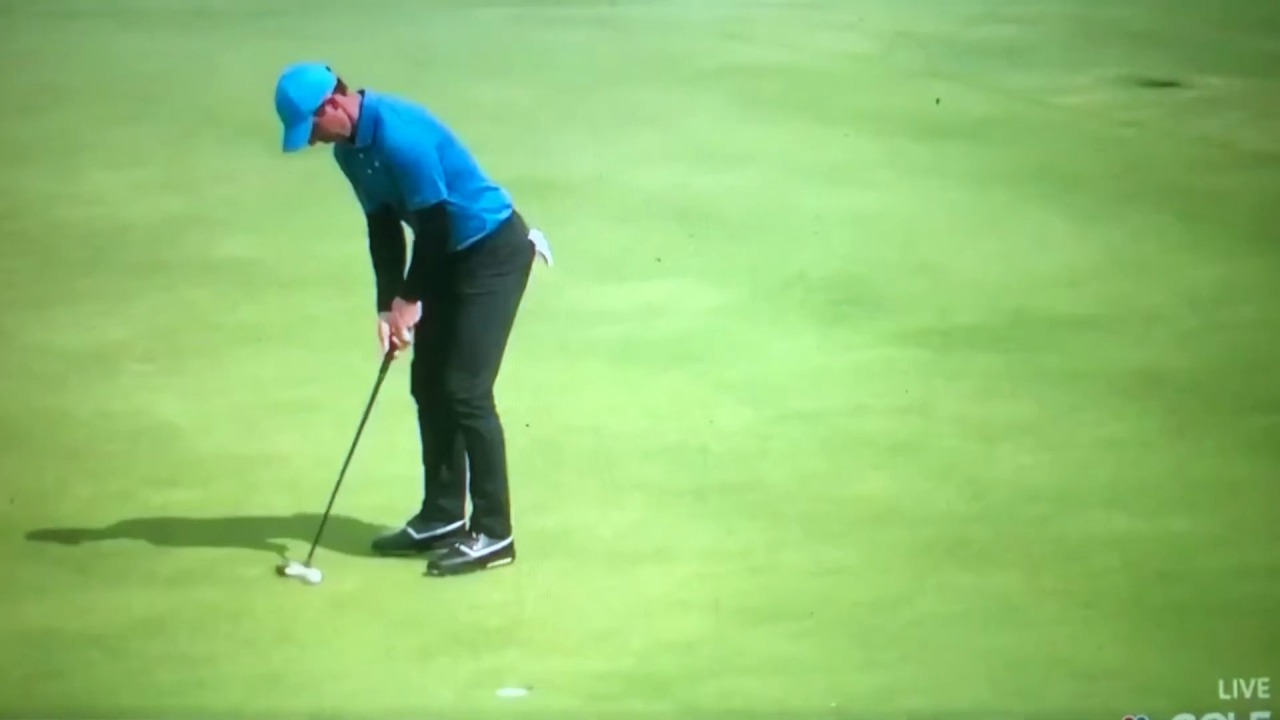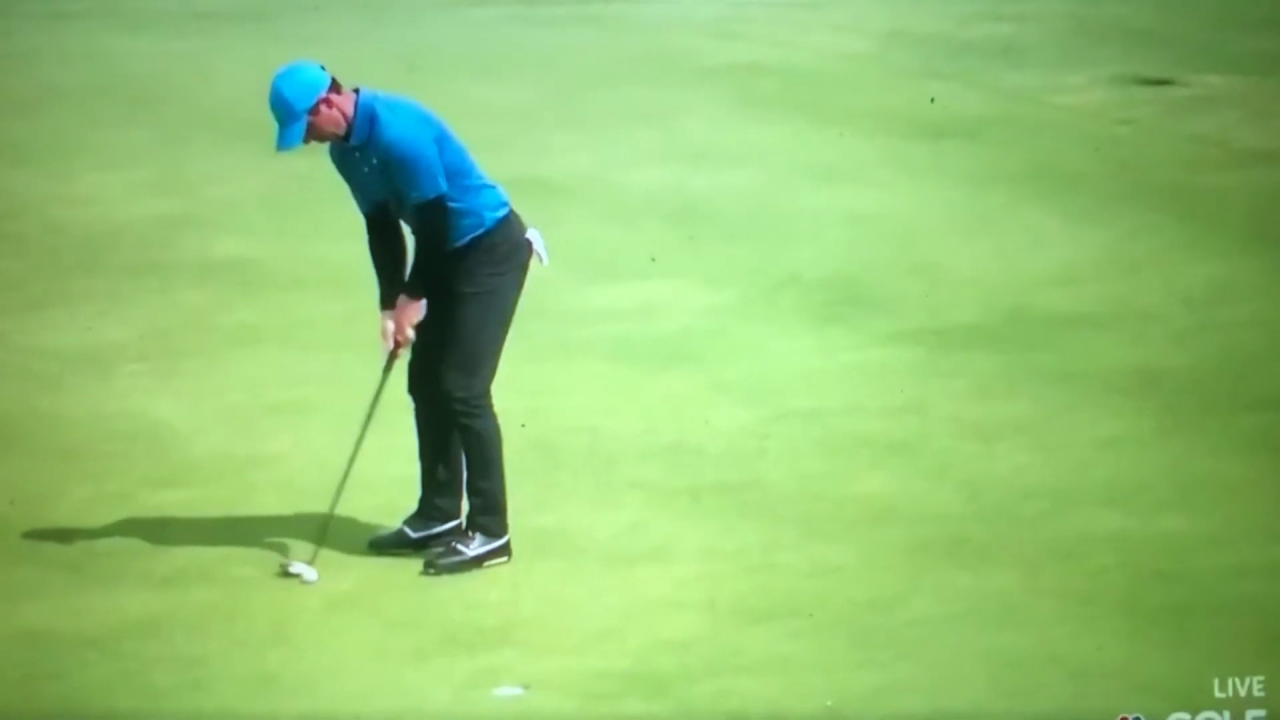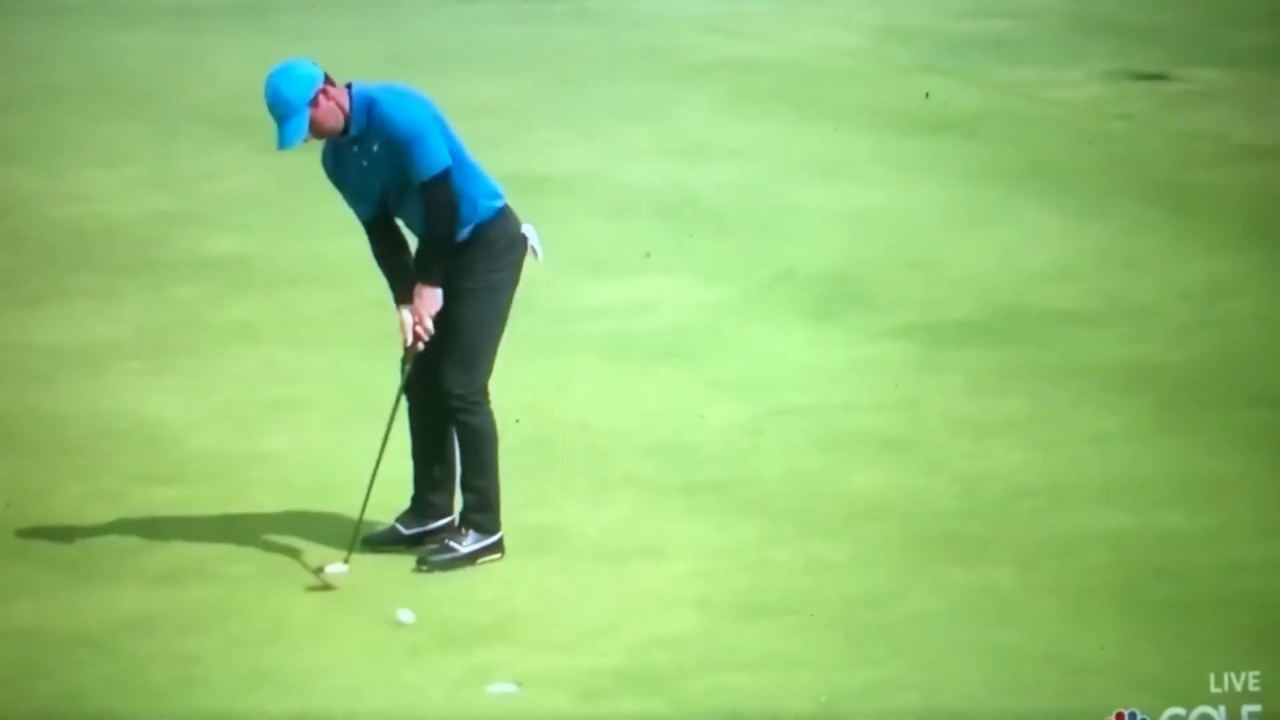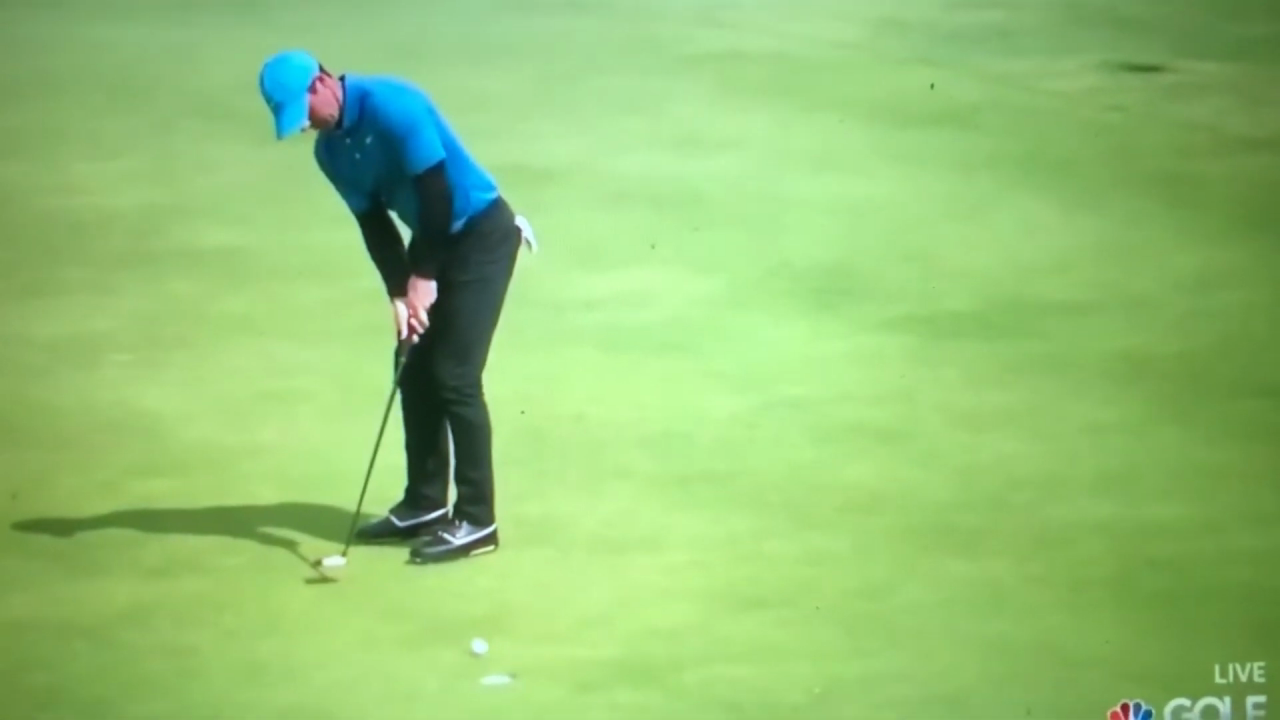
dt=0.5s
person 1, frame 1
left shoulder: (400, 134)
right shoulder: (348, 150)
left elbow: (433, 221)
right elbow: (383, 227)
left wrist: (409, 299)
right wrist: (387, 305)
left hip: (492, 250)
right hip: (448, 254)
left knee: (464, 390)
right knee: (428, 386)
left ankle: (494, 532)
right ankle: (443, 515)
person 1, frame 2
left shoulder: (397, 129)
right shoulder: (345, 150)
left elbow: (434, 219)
right elbow: (382, 226)
left wrist: (413, 297)
right wrist: (390, 304)
left hip: (491, 249)
right hip: (448, 253)
left knee: (462, 389)
right knee: (426, 384)
left ankle: (490, 532)
right ankle: (440, 514)
person 1, frame 3
left shoulder: (396, 110)
right shoulder: (337, 157)
left elbow: (441, 197)
right elbow: (381, 230)
left wrist: (429, 285)
right wrist: (405, 300)
left hip: (487, 242)
right hip: (439, 247)
left knee: (460, 385)
right knee: (421, 381)
left ankle: (482, 528)
right ankle: (432, 511)
person 1, frame 4
left shoulder: (390, 103)
right shoulder: (329, 149)
left elbow: (436, 190)
right elbow: (373, 222)
left wrist: (423, 276)
right wrist: (399, 292)
left hip: (481, 233)
right hip: (433, 238)
left knee: (454, 377)
right knee: (416, 373)
left ankle: (477, 519)
right ankle: (426, 503)
